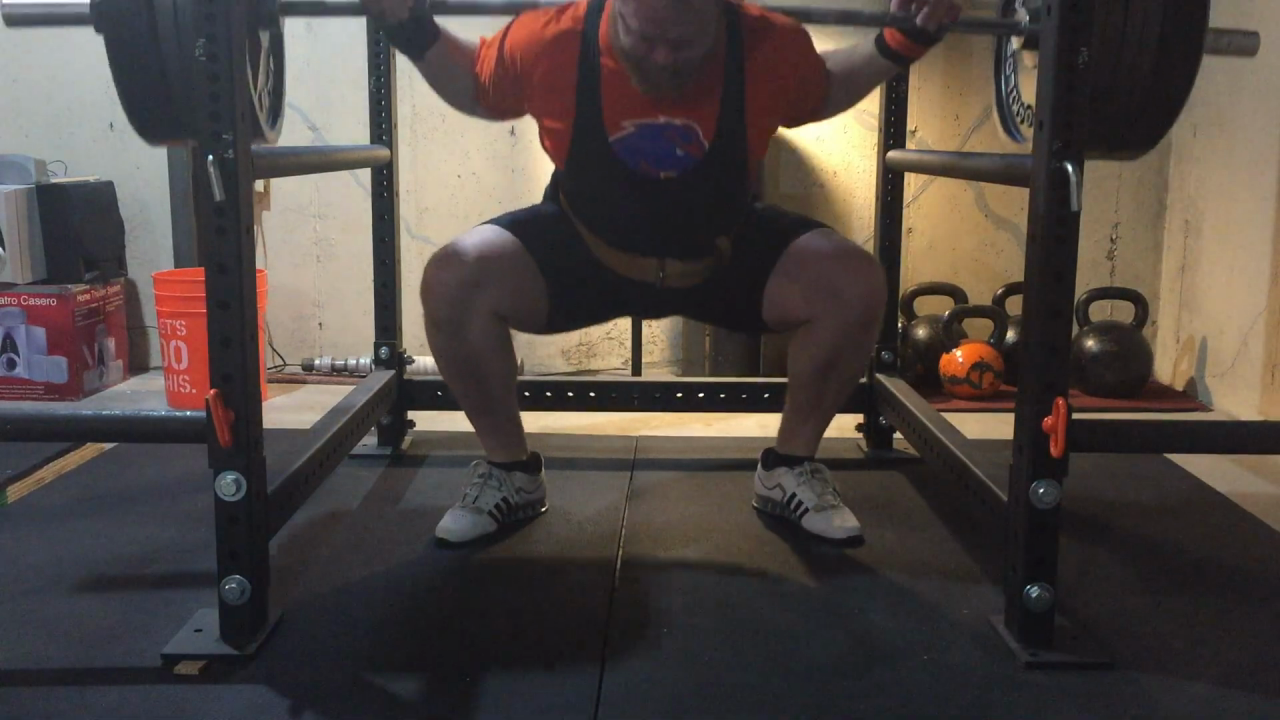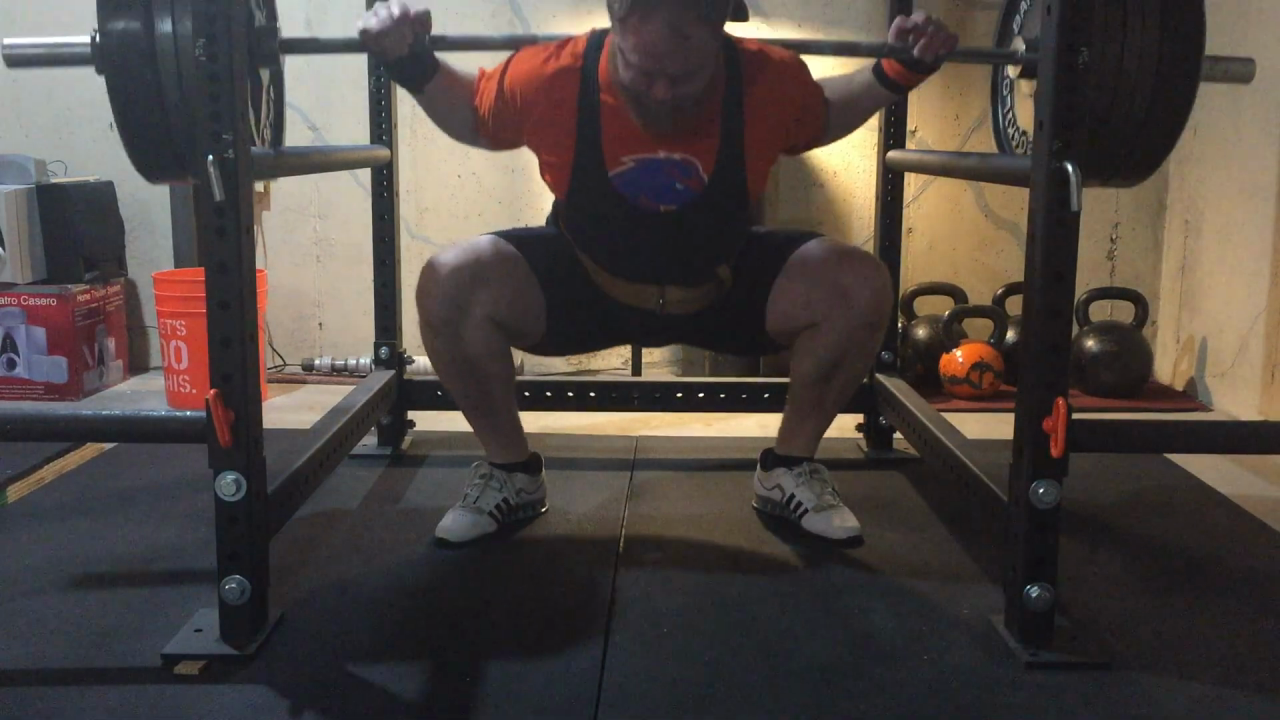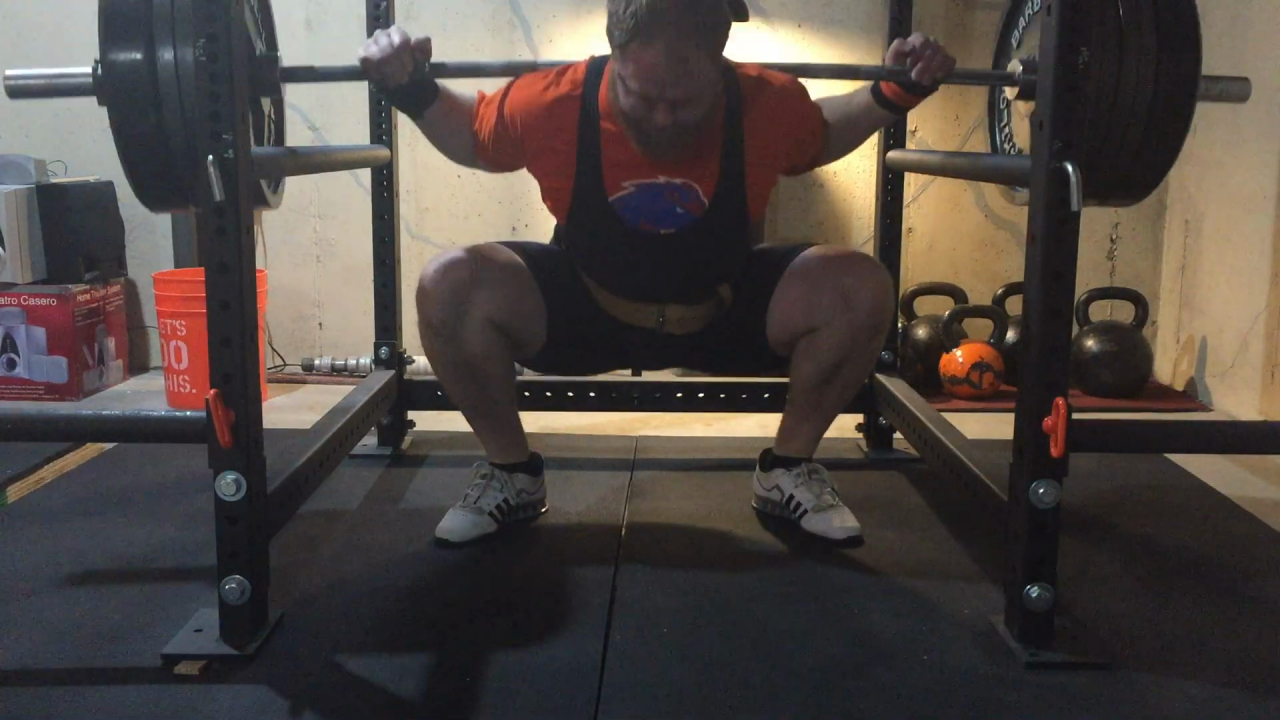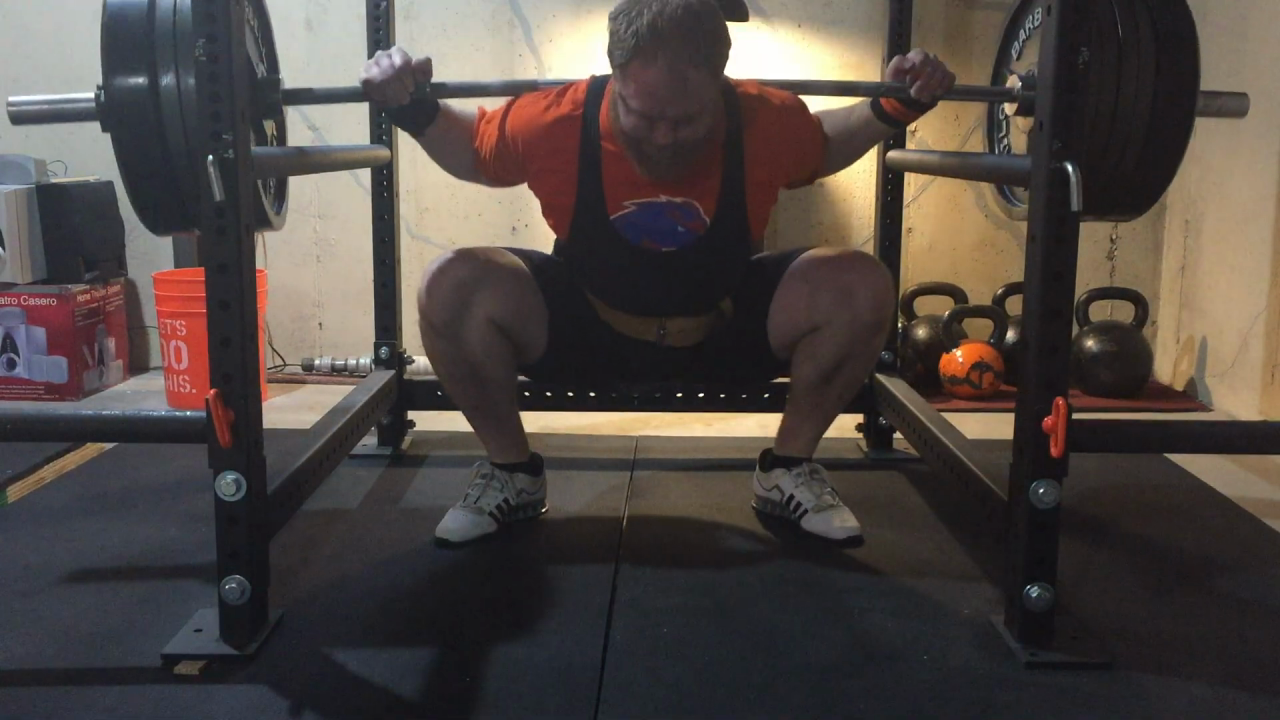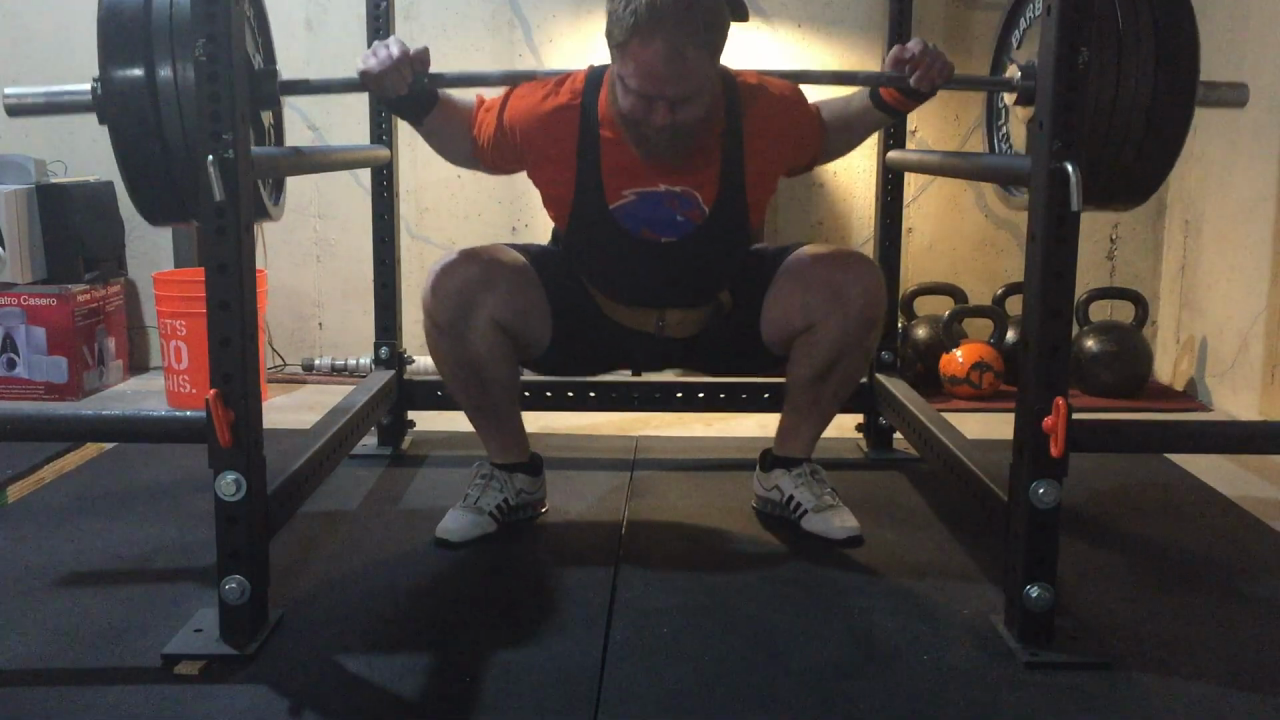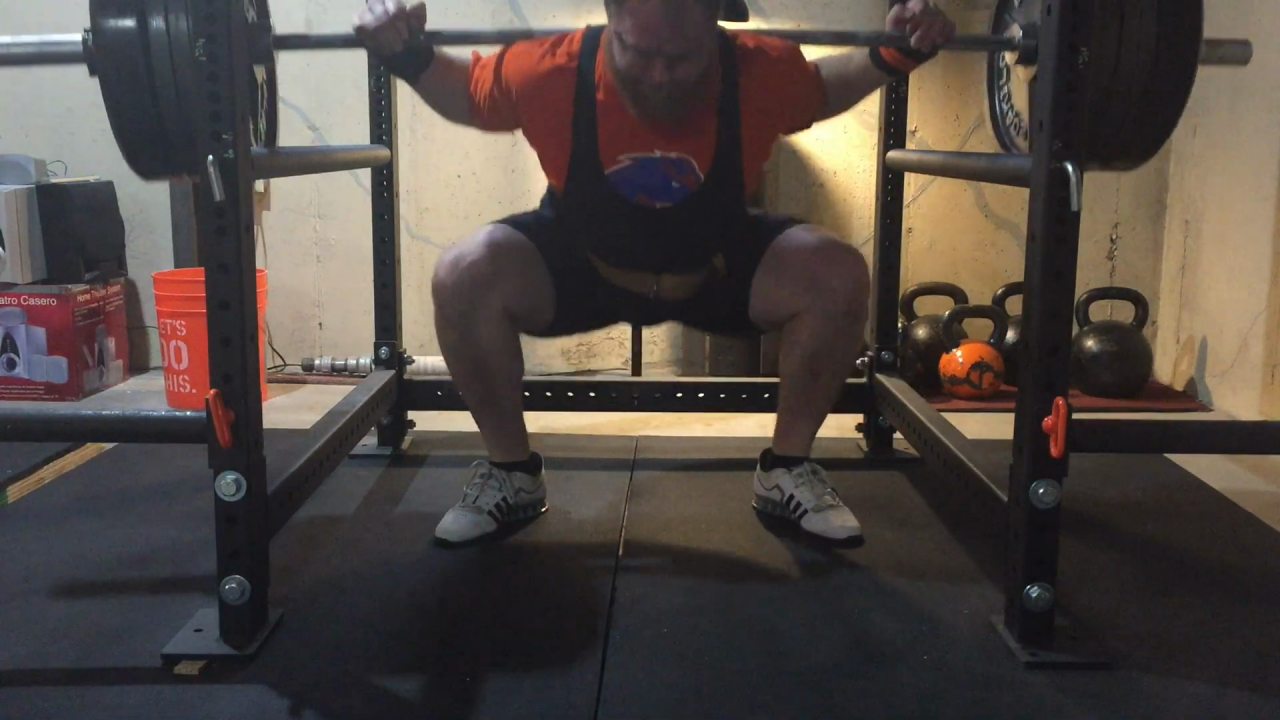
dt=0.2s
person 1, frame 1
left shoulder: (768, 49)
left elbow: (819, 93)
right elbow: (477, 89)
left hip: (723, 252)
right hip: (584, 248)
left knee: (855, 288)
right knee: (452, 284)
left ankle: (789, 470)
right ankle: (510, 473)
person 1, frame 2
left shoulder: (768, 83)
right shoulder: (551, 79)
left elbow: (820, 120)
right elbow: (475, 117)
left wrist: (894, 76)
right wrist: (413, 68)
left hip: (723, 282)
right hip: (585, 280)
left knee: (861, 291)
right knee: (449, 288)
left ankle: (789, 470)
right ankle: (510, 474)
person 1, frame 3
left shoulder: (768, 107)
right shoulder: (550, 106)
left elbow: (820, 138)
right elbow: (473, 139)
left wrist: (892, 96)
right wrist: (412, 93)
left hip: (722, 307)
right hip: (586, 307)
left knee: (862, 294)
right knee: (448, 292)
left ankle: (787, 471)
right ankle: (513, 474)
person 1, frame 4
left shoulder: (768, 122)
right shoulder: (550, 122)
left elbow: (819, 150)
right elbow: (475, 153)
left wrist: (894, 109)
right wrist: (412, 110)
left hip: (724, 321)
right hip: (586, 318)
left knee: (863, 293)
right knee: (449, 291)
left ankle: (787, 470)
right ankle: (512, 474)
person 1, frame 5
left shoulder: (764, 111)
right shoulder: (551, 111)
left elbow: (819, 139)
right elbow: (473, 141)
left wrist: (893, 97)
right wrist: (410, 97)
left hip: (722, 309)
right hip: (585, 309)
left knee: (856, 289)
right knee: (455, 291)
left ankle: (787, 470)
right ankle: (512, 475)
person 1, frame 6
left shoulder: (761, 70)
right shoulder: (547, 69)
left elbow: (819, 93)
right elbow: (470, 98)
left wrist: (892, 56)
right wrist: (406, 55)
left hip: (717, 261)
right hip: (579, 257)
left knee: (839, 279)
right knee: (462, 278)
left ankle: (787, 469)
right ankle: (511, 473)
